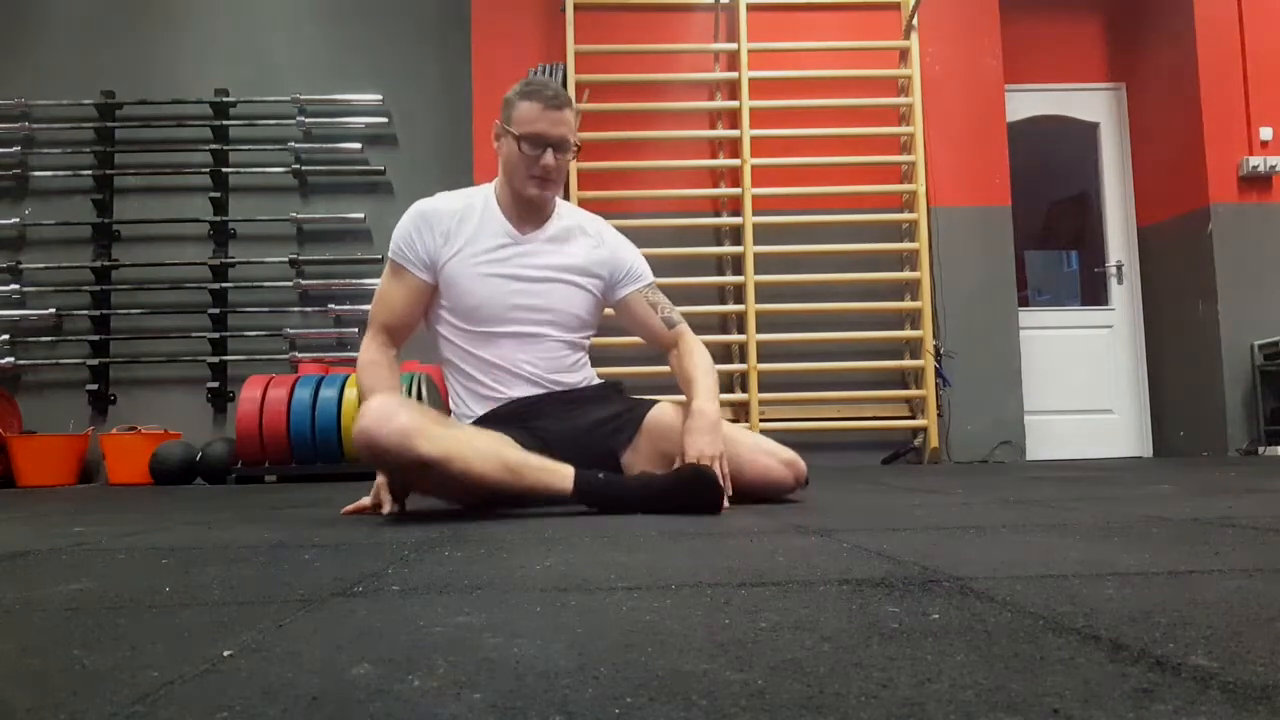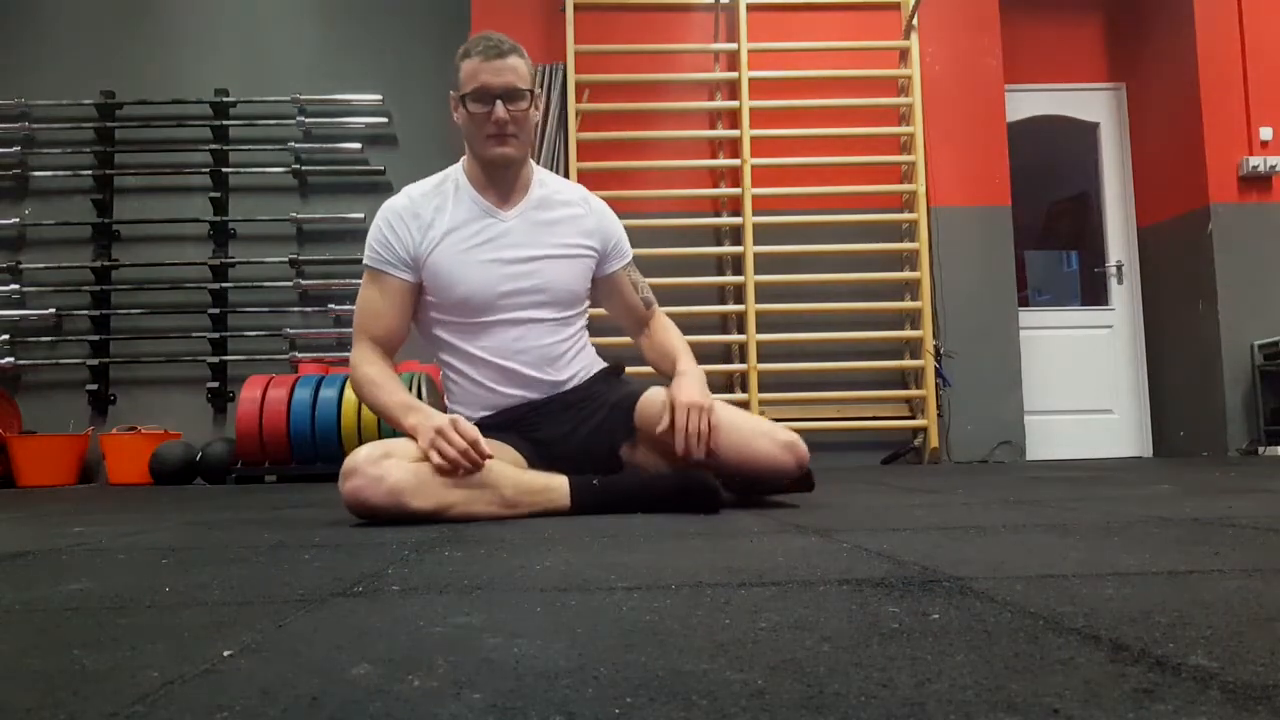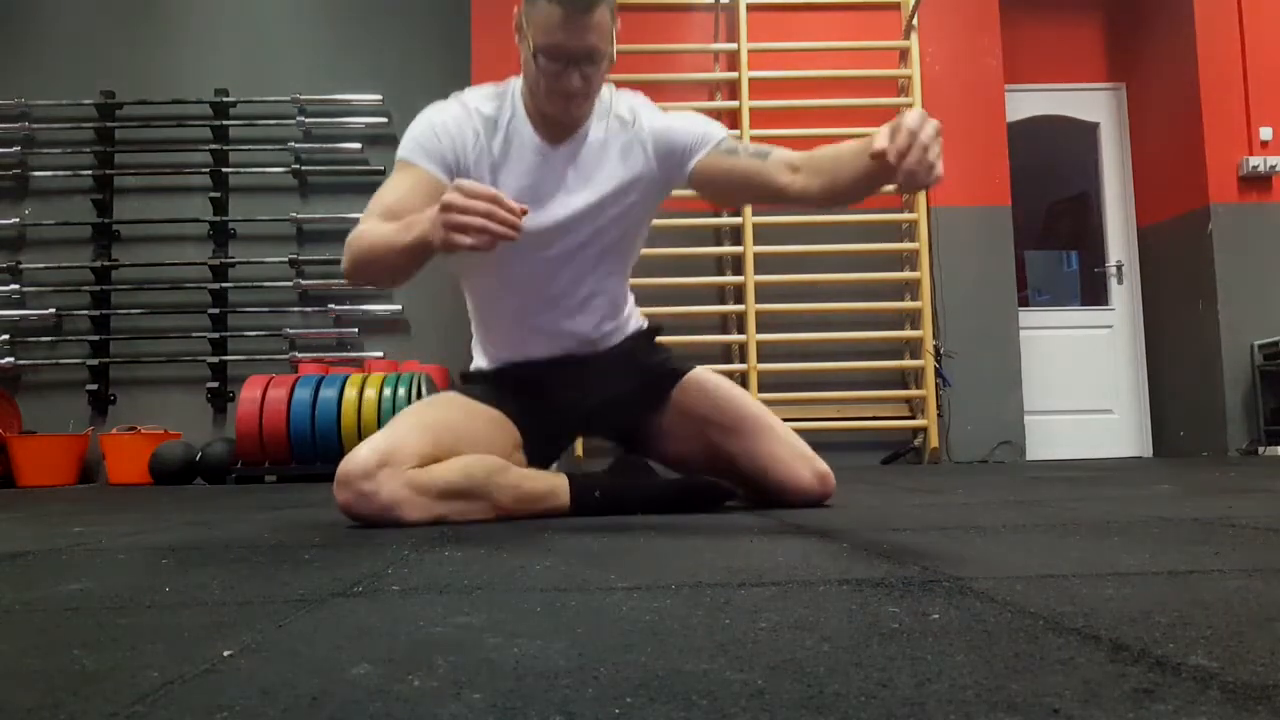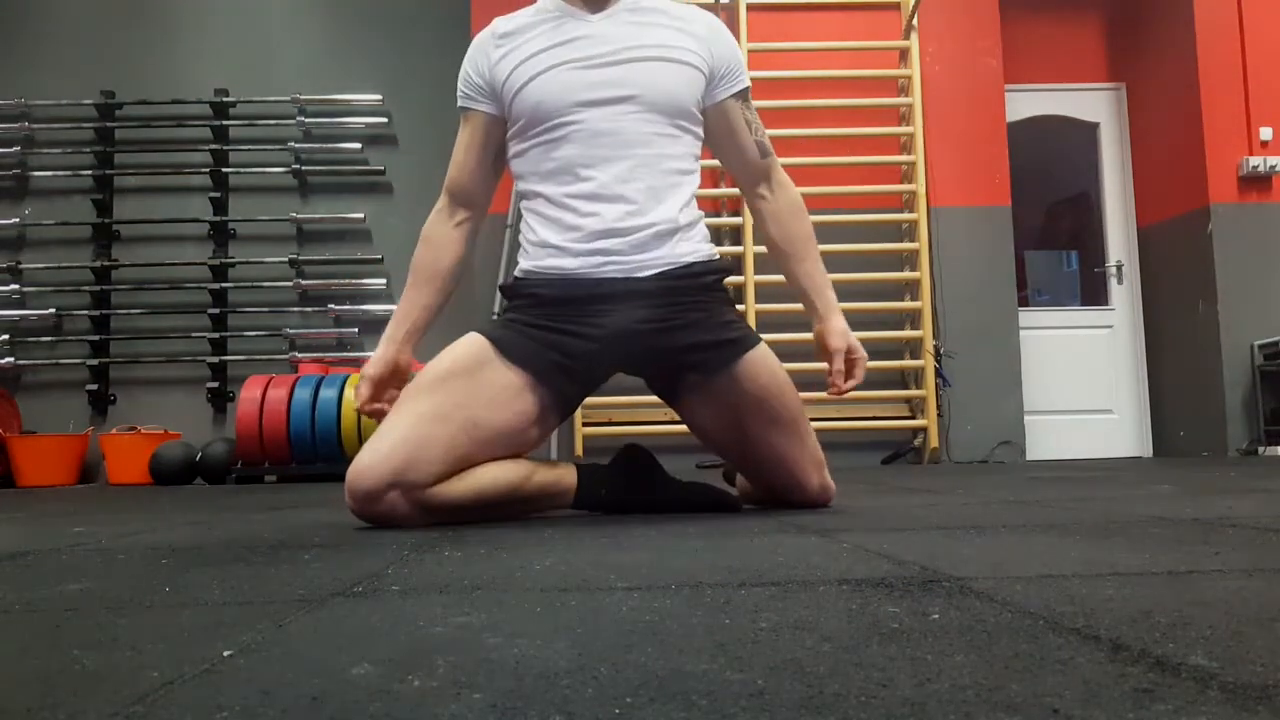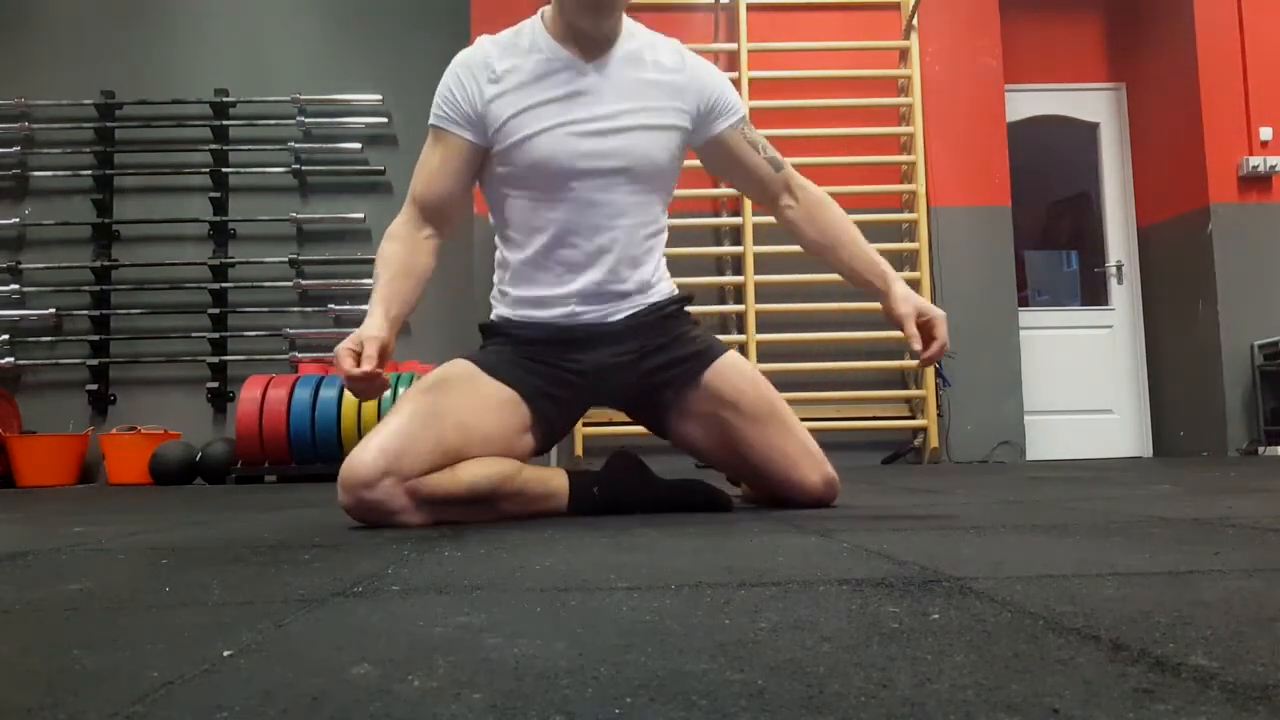
dt=1s
person 1, frame 1
left shoulder: (602, 242)
right shoulder: (433, 223)
left elbow: (680, 341)
right elbow: (381, 342)
left wrist: (706, 412)
right wrist: (393, 448)
left hip: (593, 412)
right hip: (495, 434)
left knee: (784, 470)
right knee: (376, 427)
right ankle: (612, 487)
person 1, frame 2
left shoulder: (588, 212)
right shoulder: (408, 217)
left elbow: (647, 322)
right elbow: (370, 353)
left wrist: (689, 374)
right wrist: (422, 419)
left hip: (596, 401)
right hip: (493, 435)
left knee: (785, 456)
right knee: (364, 479)
right ankle: (613, 489)
person 1, frame 3
left shoulder: (652, 132)
right shoulder: (454, 126)
left elbow: (795, 178)
right elbow: (360, 259)
left wrist: (888, 155)
right wrist: (428, 229)
left hip: (624, 360)
right hip: (512, 381)
left knee: (808, 484)
right knee: (363, 485)
right ankle: (604, 493)
person 1, frame 4
right shoulder: (499, 46)
left elbow: (765, 185)
right elbow: (458, 209)
left wrist: (826, 311)
right wrist: (397, 340)
left hip: (683, 294)
right hip: (552, 304)
left knee: (808, 487)
right knee: (376, 488)
right ankle: (602, 486)
person 1, frame 5
left shoulder: (687, 74)
right shoulder: (481, 71)
left elbow: (788, 195)
right elbow: (420, 223)
left wrist: (892, 286)
right wrist: (379, 319)
left hip: (654, 329)
right hip: (530, 343)
left knee: (811, 485)
right knee: (368, 485)
right ankle: (600, 493)
